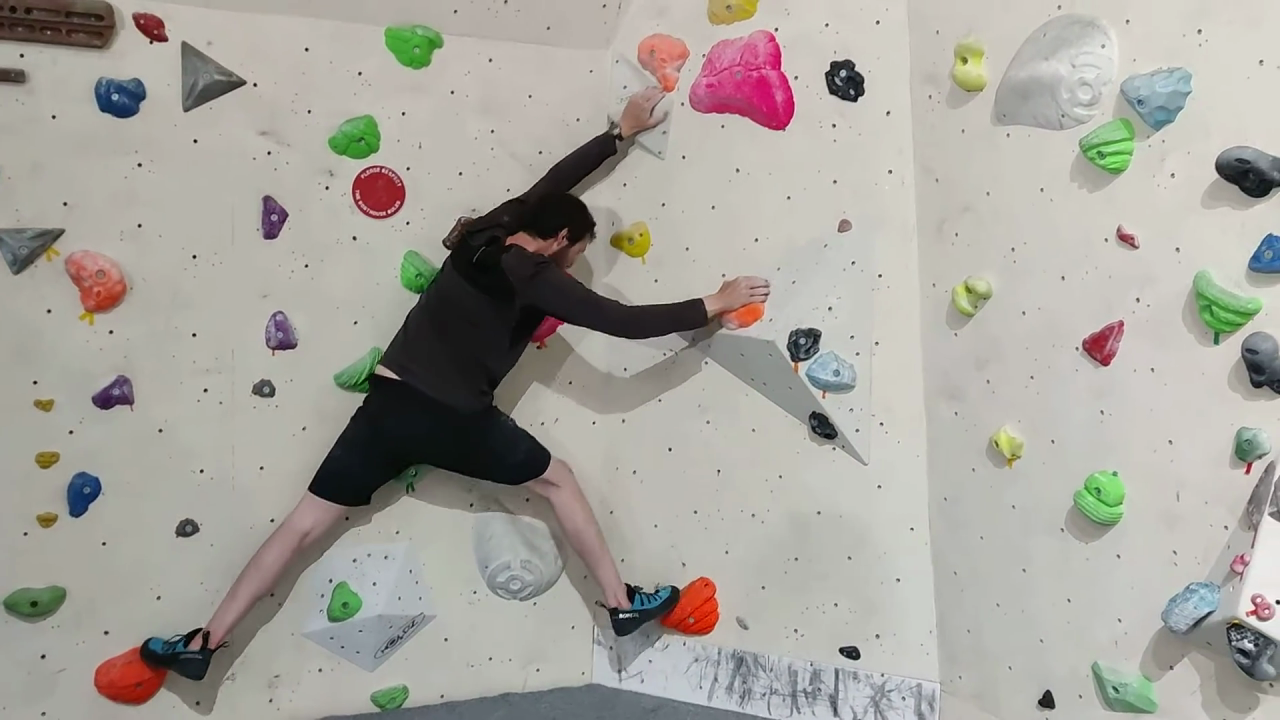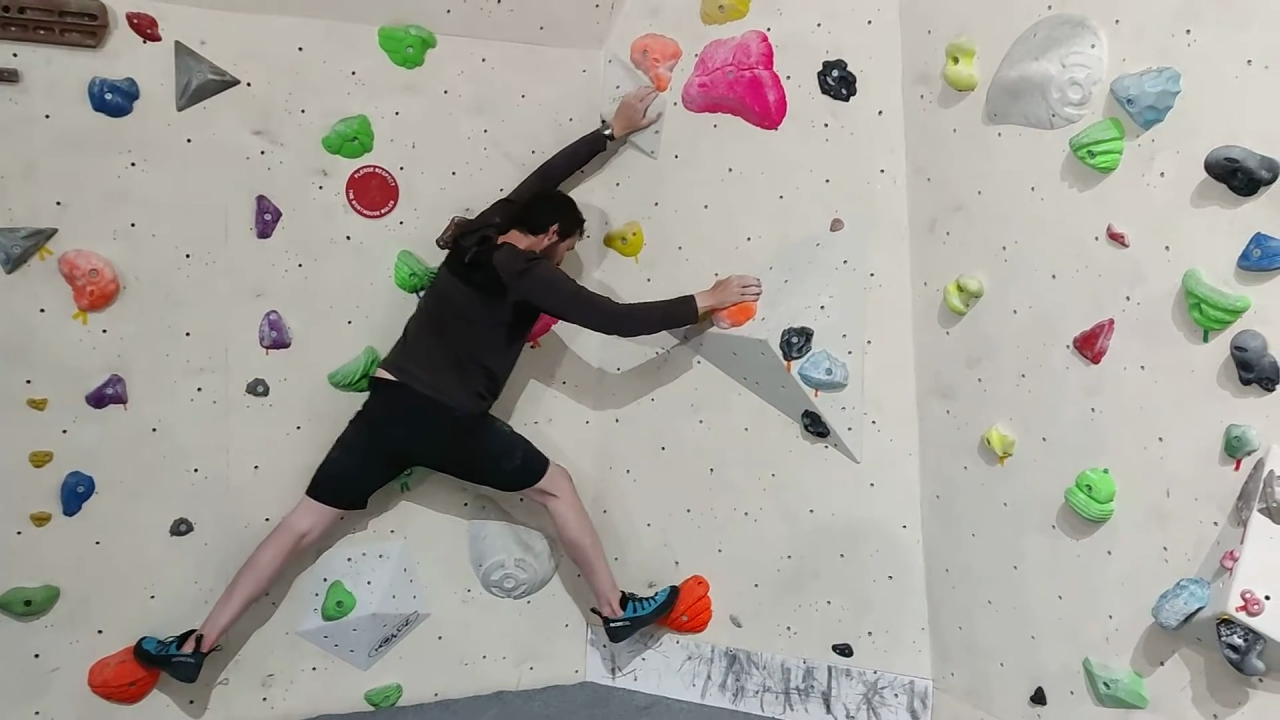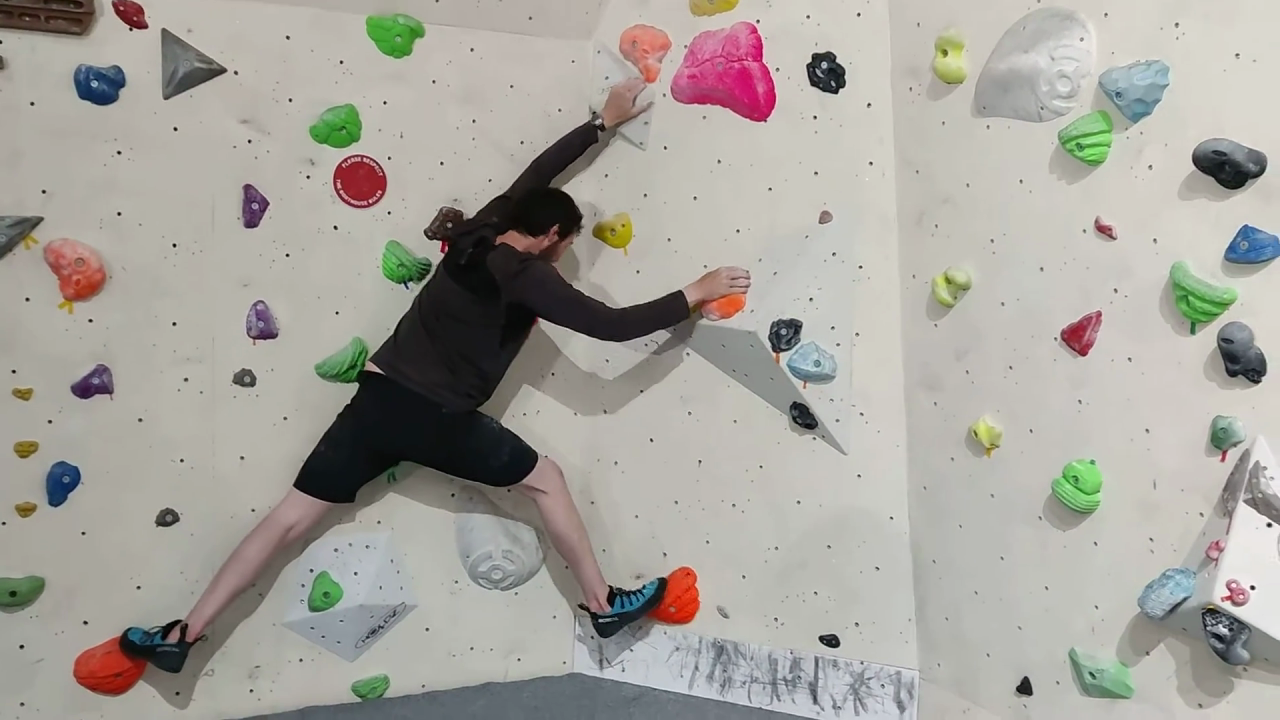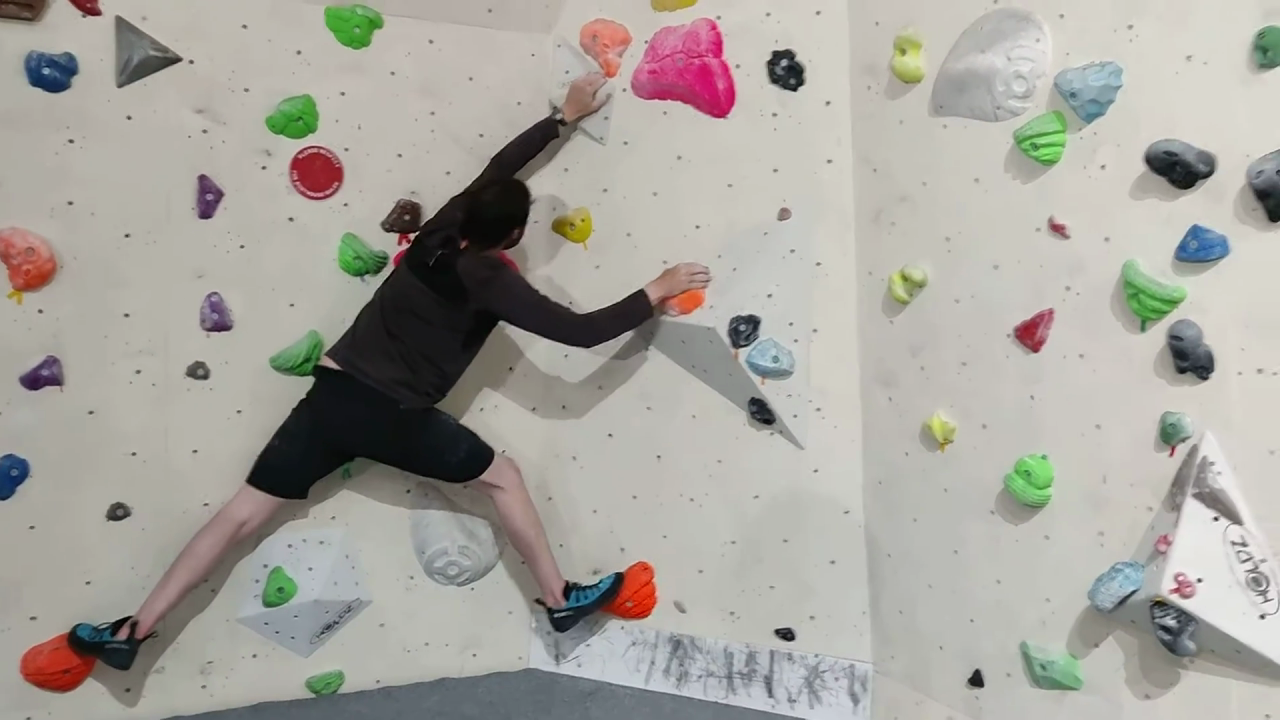
dt=0.4s
person 1, frame 1
left shoulder: (484, 232)
right shoulder: (536, 279)
left elbow: (553, 180)
right elbow: (627, 322)
left wrist: (620, 133)
right wrist: (712, 305)
left hip: (388, 404)
right hip: (452, 420)
left knee: (304, 523)
right knee: (559, 480)
left ankle: (204, 643)
right ankle: (620, 602)
person 1, frame 2
left shoulder: (478, 233)
right shoulder: (529, 274)
left elbow: (542, 177)
right elbow: (621, 320)
left wrist: (611, 132)
right wrist: (705, 301)
left hip: (388, 407)
right hip: (449, 424)
left knee: (300, 526)
right knee: (556, 486)
left ankle: (197, 645)
right ankle: (615, 610)
person 1, frame 3
left shoulder: (478, 232)
right shoulder: (525, 276)
left elbow: (537, 171)
right elbow: (615, 325)
left wrist: (602, 122)
right wrist: (695, 294)
left hip: (376, 402)
right hip: (437, 421)
left knee: (288, 518)
right knee: (547, 480)
left ankle: (182, 635)
right ankle: (602, 604)
person 1, frame 4
left shoulder: (442, 228)
right shoulder: (491, 281)
left elbow: (499, 166)
right elbow: (582, 330)
left wrist: (564, 116)
right wrist: (657, 292)
left hip: (332, 395)
right hip: (392, 418)
left knee: (241, 513)
right knee: (504, 477)
left ankle: (132, 631)
right ankle: (558, 599)
